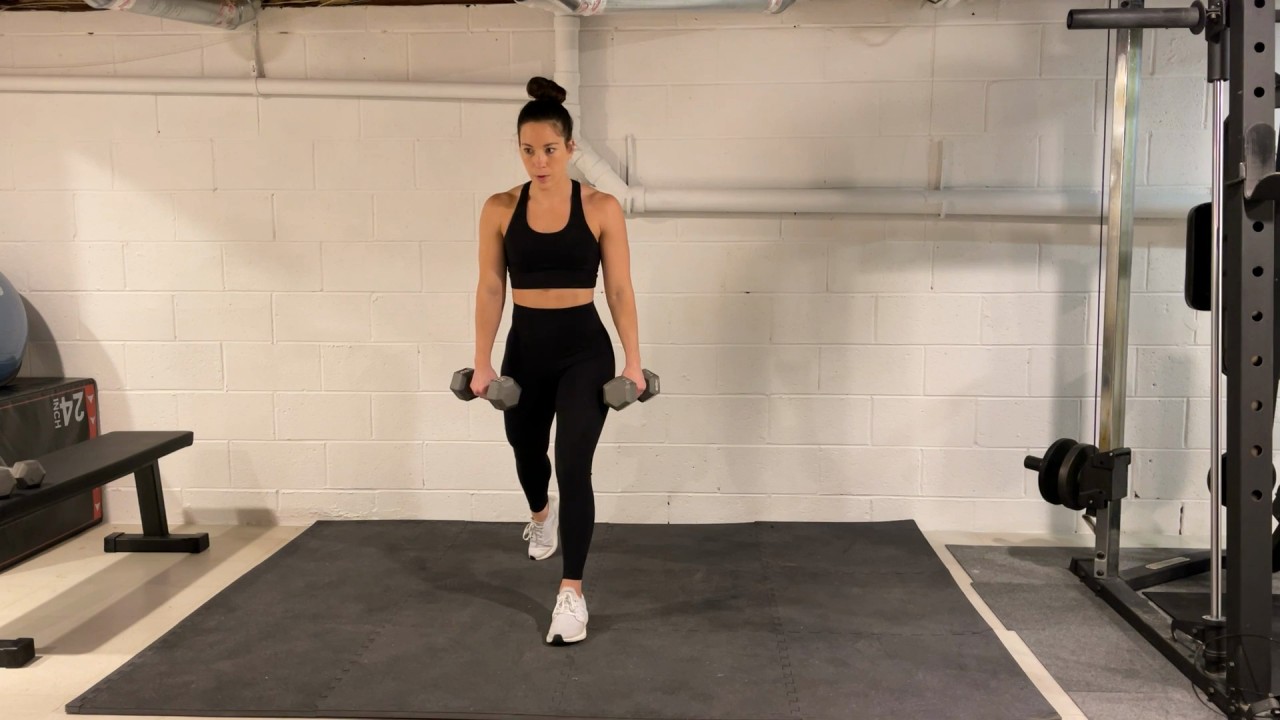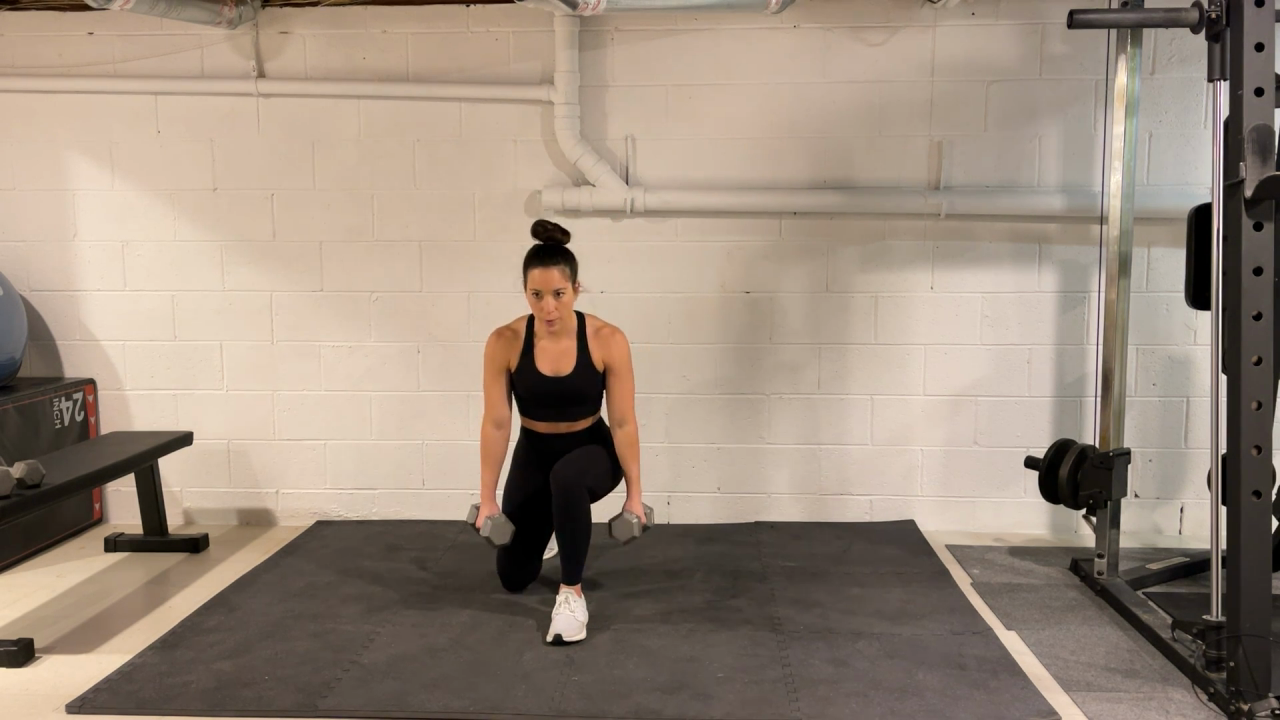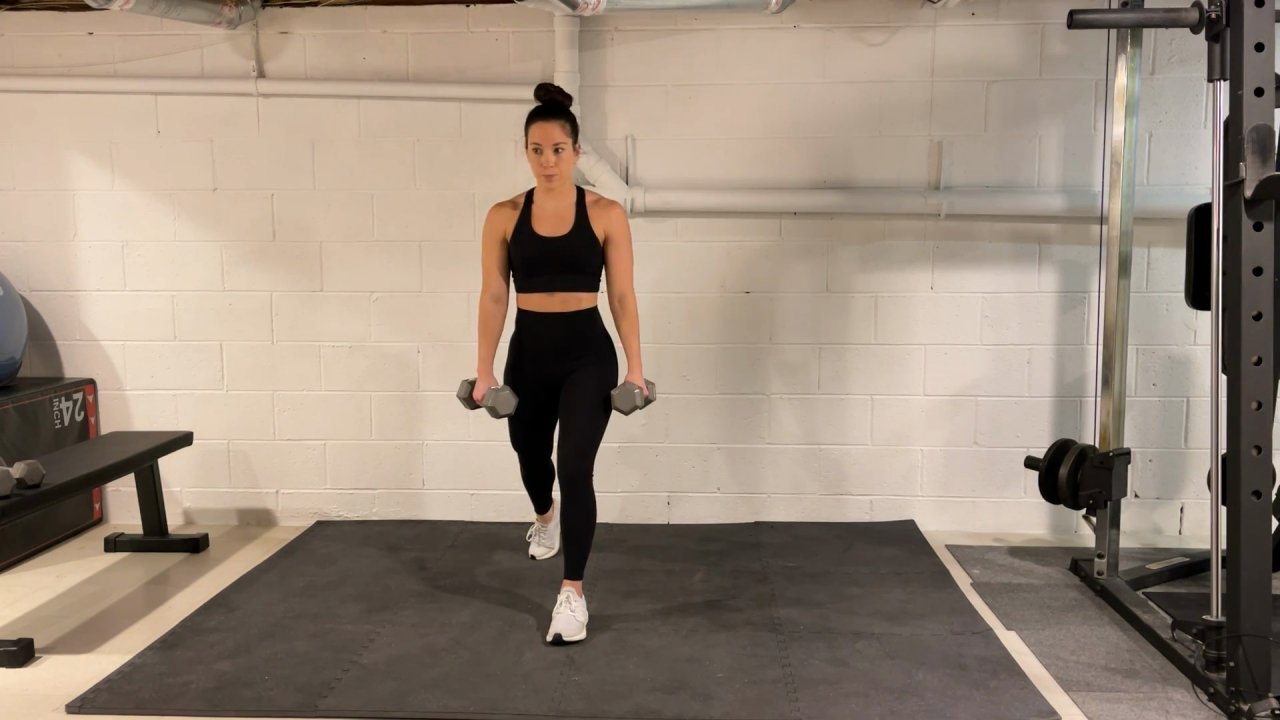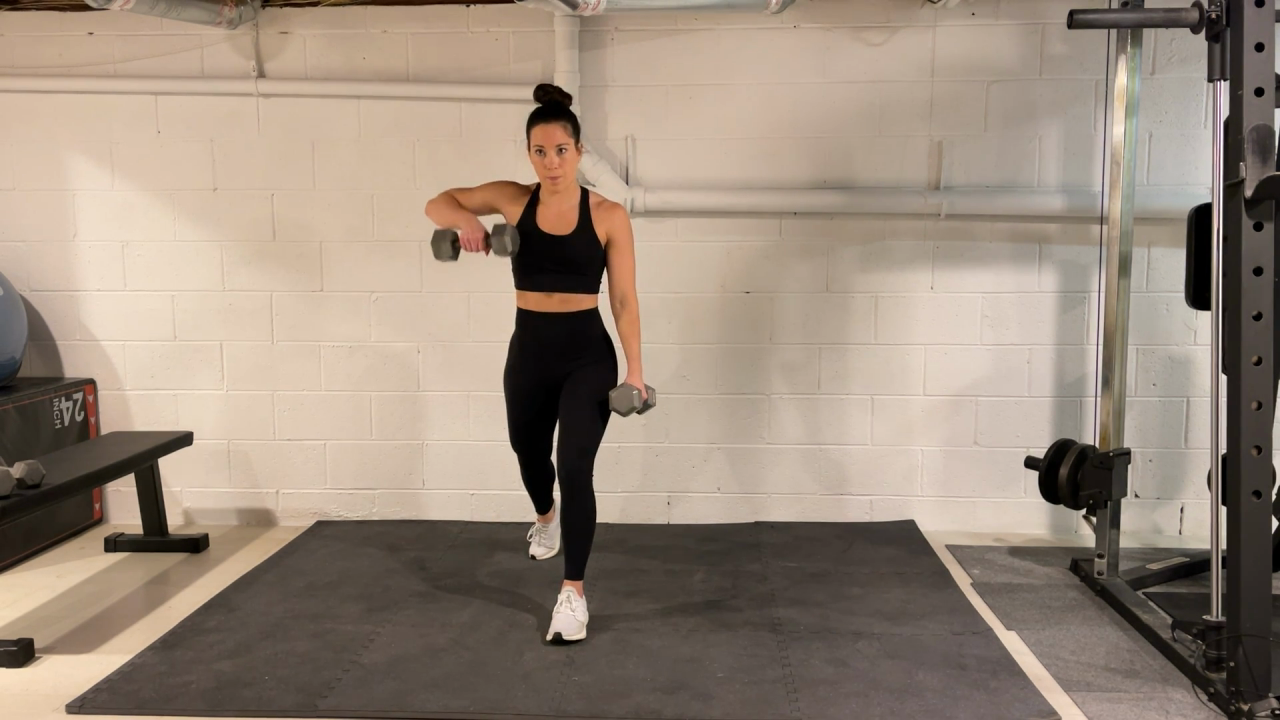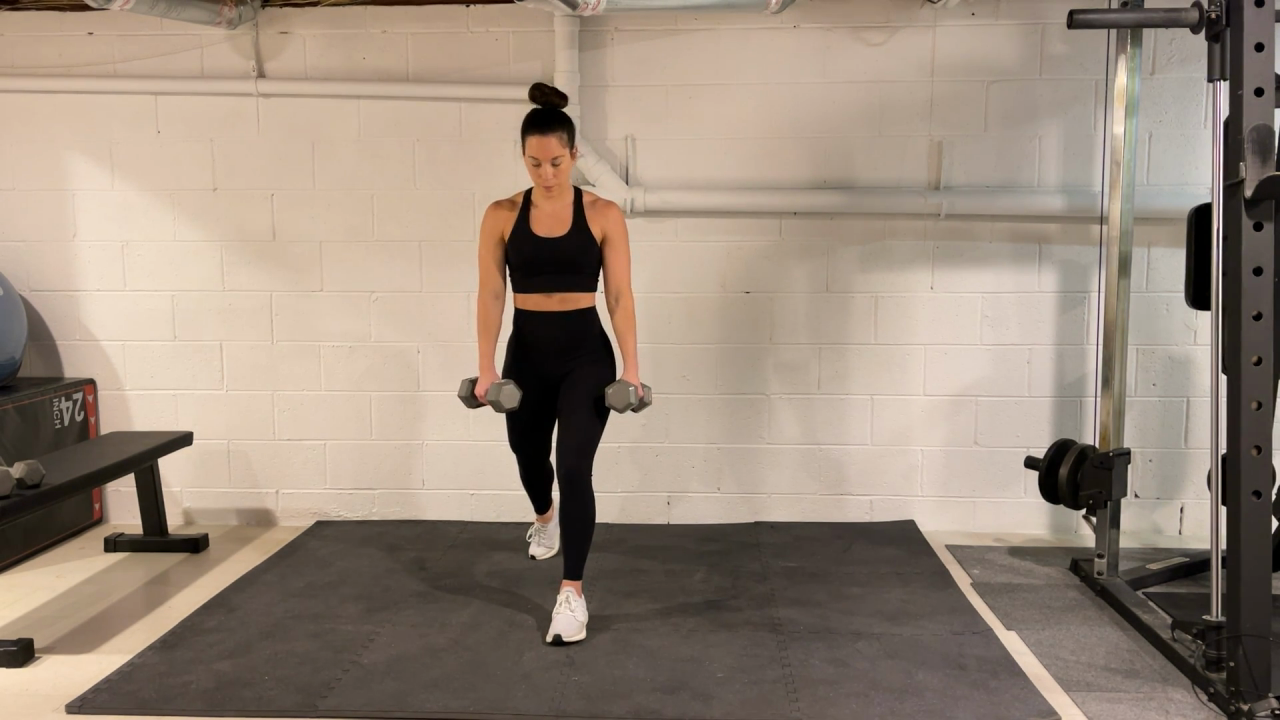
dt=1s
person 1, frame 1
left shoulder: (601, 208)
right shoulder: (500, 209)
left elbow: (619, 289)
right elbow: (490, 289)
left wrist: (633, 360)
right wrist: (482, 361)
left hip: (584, 350)
right hip: (524, 350)
left knee: (574, 467)
right knee: (526, 451)
left ankle: (572, 593)
right ankle: (541, 514)
person 1, frame 2
left shoulder: (608, 341)
right shoulder: (504, 343)
left elbow: (623, 423)
right elbow: (496, 424)
left wrist: (634, 493)
right wrist: (487, 498)
left hip: (591, 449)
right hip: (533, 455)
left knee: (567, 480)
right knee: (513, 577)
left ankle: (572, 593)
right ankle: (548, 526)
person 1, frame 3
left shoulder: (606, 214)
right shoulder: (504, 216)
left elbow: (622, 295)
right elbow: (493, 298)
left wrist: (635, 365)
right wrist: (484, 369)
left hip: (588, 353)
right hip: (527, 353)
left knee: (576, 468)
right knee: (530, 454)
left ankle: (573, 593)
right ankle: (545, 516)
person 1, frame 4
left shoulder: (609, 215)
right shoulder: (513, 199)
left elbow: (624, 298)
right elbow: (438, 204)
left wrist: (635, 369)
right wrist: (465, 222)
left hip: (588, 355)
right hip: (528, 352)
left knee: (575, 469)
right knee: (530, 453)
left ankle: (573, 593)
right ankle: (546, 517)
person 1, frame 5
left shoulder: (604, 214)
right shoulder: (502, 215)
left elbow: (620, 295)
right elbow: (490, 294)
left wrist: (631, 366)
right wrist: (486, 366)
left hip: (586, 353)
right hip: (526, 353)
left knee: (574, 469)
right knee: (529, 456)
left ankle: (573, 593)
right ankle: (545, 517)
